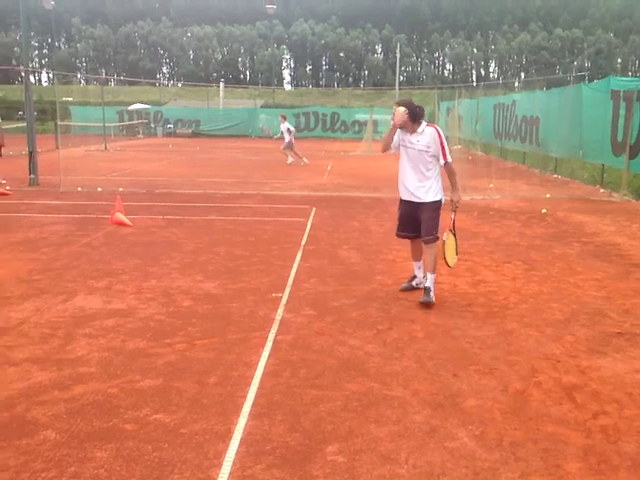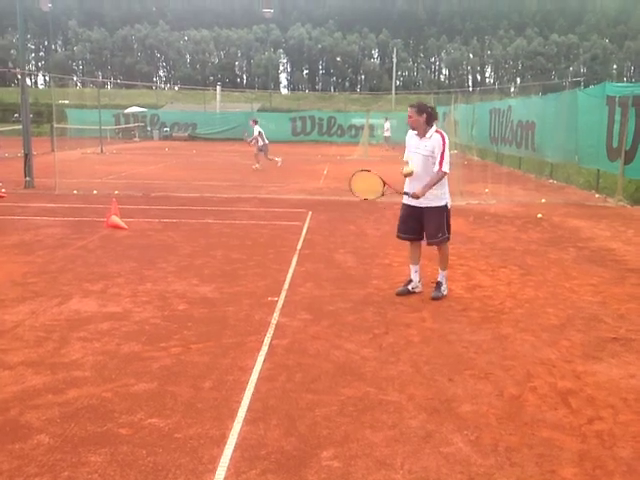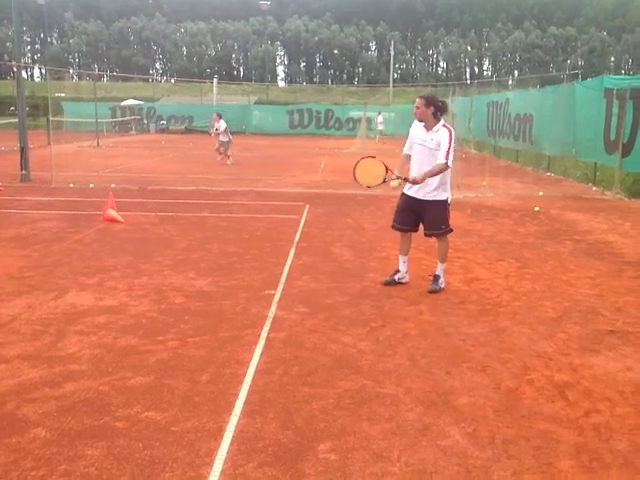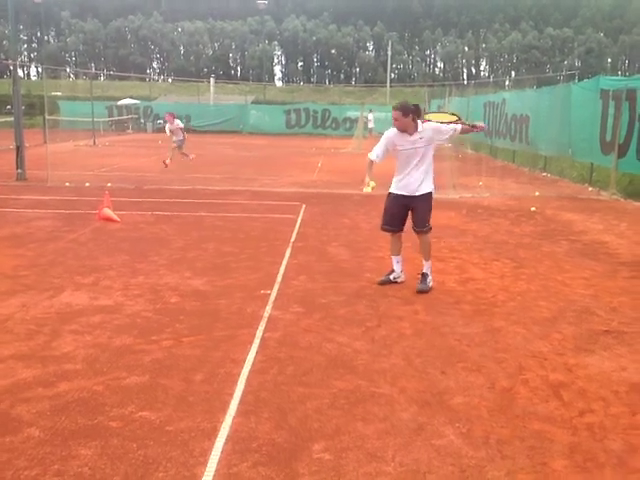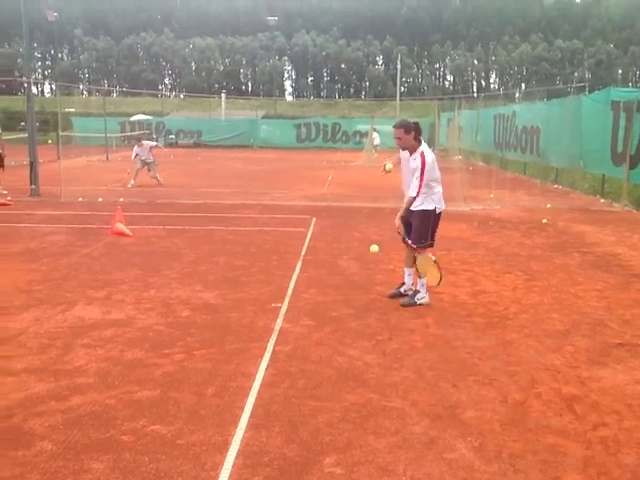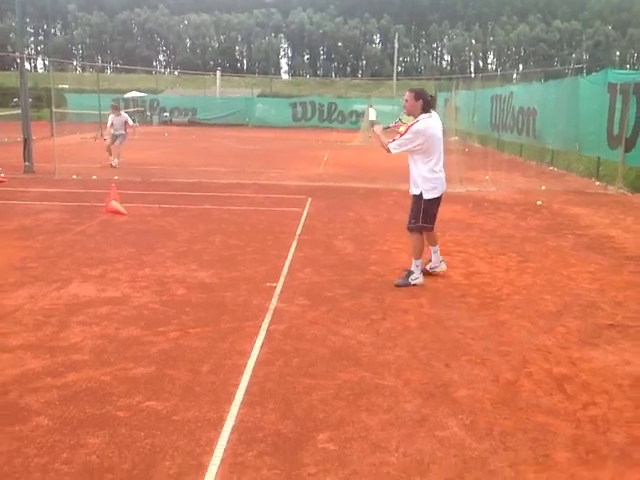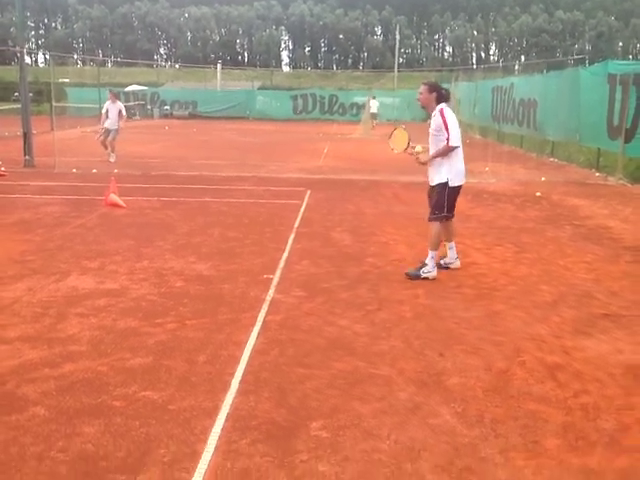
dt=0.4s
person 1, frame 1
left shoulder: (432, 132)
right shoulder: (400, 132)
left elbow: (446, 162)
right elbow: (384, 148)
left wrist: (455, 190)
right wrist: (395, 126)
left hip: (430, 196)
right hip: (408, 195)
left knee: (429, 240)
right knee: (413, 238)
left ankle: (429, 287)
right ankle: (419, 277)
person 1, frame 2
left shoulder: (439, 138)
right shoulder: (410, 136)
left elbow: (442, 171)
left wrist: (424, 189)
right wrist: (406, 169)
left hip: (435, 200)
right hip: (411, 198)
left knee: (440, 241)
right knee: (413, 240)
left ankle: (442, 282)
right ankle: (415, 281)
person 1, frame 3
left shoulder: (446, 132)
right shoulder: (415, 127)
left elbow: (445, 164)
left wrist: (424, 176)
right wrist: (399, 174)
left hip: (436, 194)
right hip: (412, 191)
left knee: (441, 234)
right knee: (404, 230)
left ankle: (439, 276)
right ankle: (402, 272)
person 1, frame 4
left shoulder: (432, 129)
right shoulder: (391, 135)
left elbow: (458, 129)
right elbow: (374, 156)
left wrist: (473, 127)
right wrist: (368, 176)
left hip: (422, 190)
right hip: (398, 189)
left knee: (422, 231)
right knee: (393, 231)
left ankle: (426, 274)
right ankle: (397, 271)
person 1, frame 5
left shoulder: (424, 159)
right shoulder: (405, 148)
left elbow: (415, 193)
left wrist: (400, 216)
left hip: (427, 206)
right hip: (411, 204)
left knee: (420, 246)
right knee: (409, 244)
left ankle: (421, 292)
right ankle: (408, 284)
person 1, frame 6
left shoulder: (418, 128)
right shoulder: (432, 117)
left elbow: (390, 147)
left wrist: (378, 132)
right wrist: (403, 128)
left hip: (426, 186)
right hip: (430, 182)
left knee: (416, 228)
right knee: (424, 226)
left ankle: (416, 273)
right ankle: (436, 262)
person 1, frame 7
left shoulder: (442, 113)
right shoulder: (438, 114)
left elbow: (453, 143)
left wrist: (429, 157)
right wrist: (425, 153)
left hip: (447, 176)
right hip: (441, 175)
left knee: (436, 218)
right knee: (444, 217)
left ankle: (429, 266)
right ankle: (451, 257)
